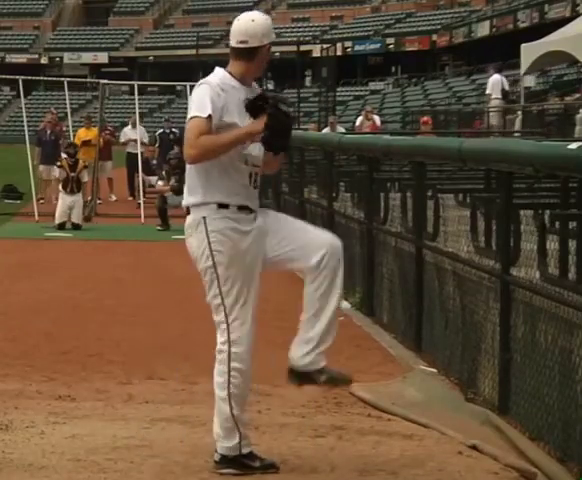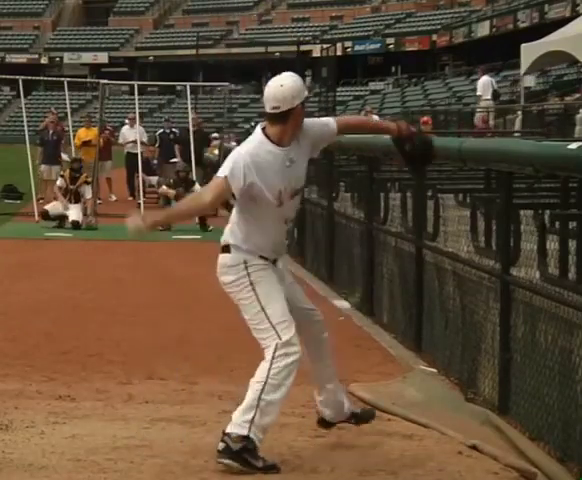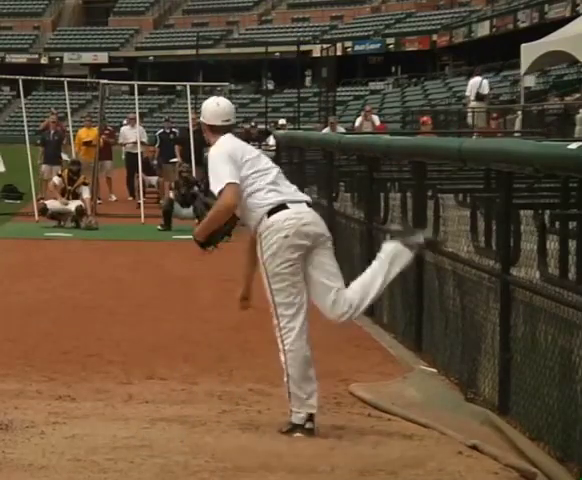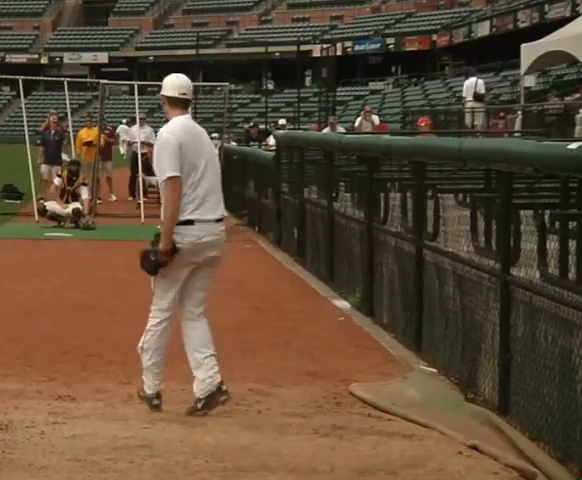
dt=0.7s
person 1, frame 1
left shoulder: (254, 95)
right shoulder: (210, 89)
left elbow: (269, 169)
right elbow: (193, 150)
right wrist: (247, 131)
left hip: (252, 219)
right hip: (215, 224)
left knee: (326, 250)
right knee: (235, 336)
left ankle: (305, 361)
person 1, frame 2
left shoulder: (306, 133)
right shoulder: (248, 156)
left elbow: (342, 124)
right elbow: (207, 198)
left wrist: (390, 127)
right wrist: (158, 219)
left hip: (271, 261)
right hip: (246, 264)
left knee: (312, 326)
right knee: (285, 346)
left ankle: (334, 408)
right ankle: (238, 439)
person 1, frame 3
left shoulder: (220, 151)
right shoulder: (247, 150)
left elbow: (229, 201)
left wrist: (203, 230)
left hip: (279, 227)
right hip: (308, 219)
left knee: (289, 324)
right knee: (342, 305)
left ankle: (303, 417)
right ankle: (398, 249)
person 1, frame 4
left shoulder: (168, 133)
right shoulder: (202, 135)
left elbow: (172, 190)
left wrist: (165, 239)
left hip: (186, 233)
right hip: (214, 231)
left knee: (161, 311)
right knee: (194, 313)
left ankle: (152, 389)
right ankle: (208, 386)
